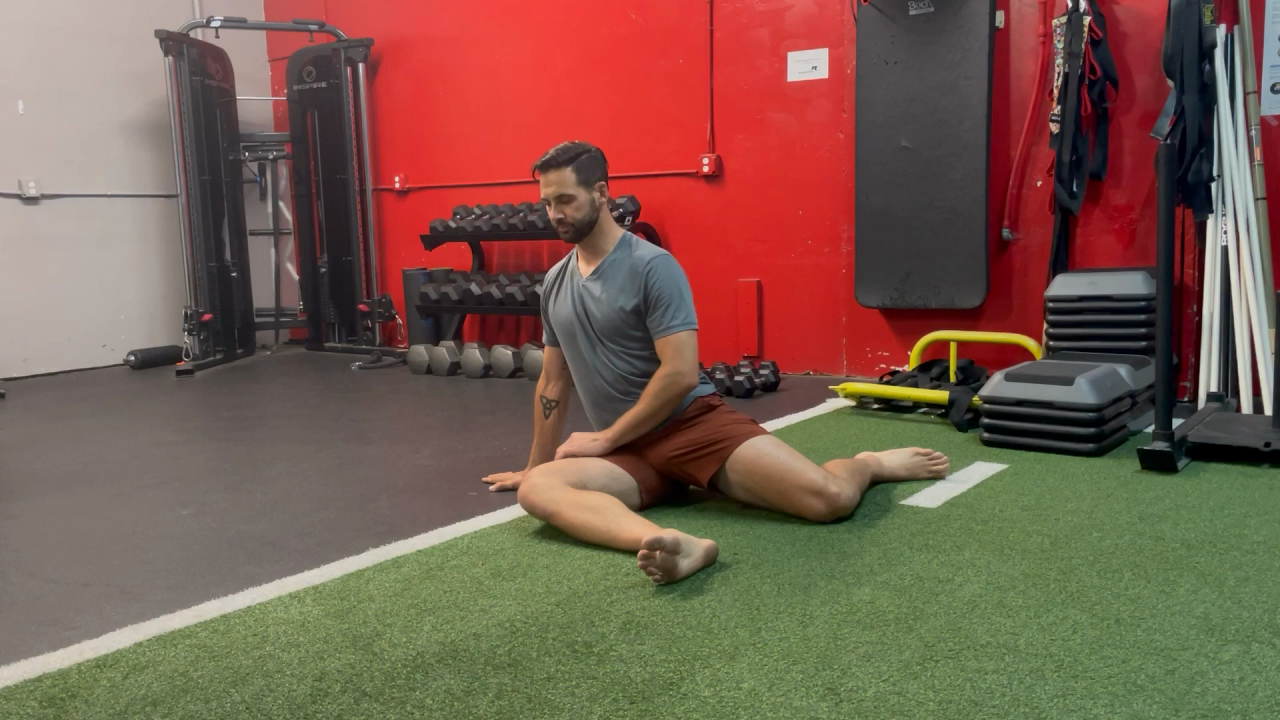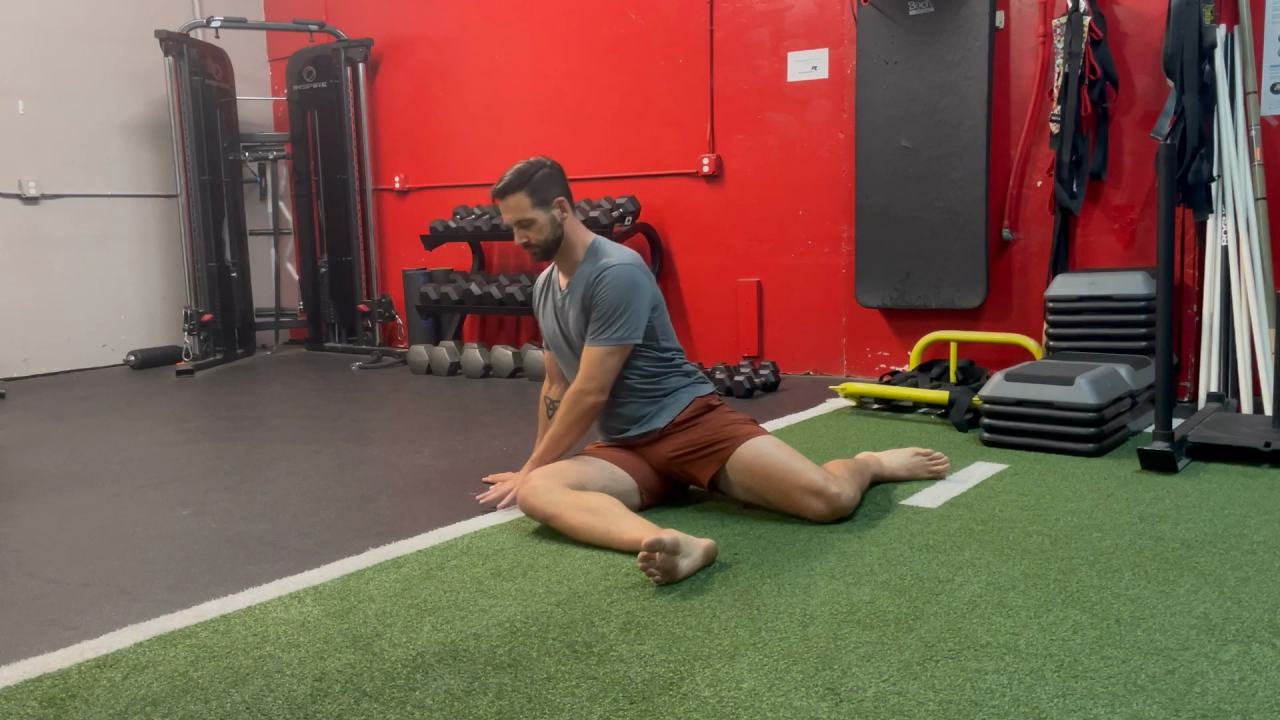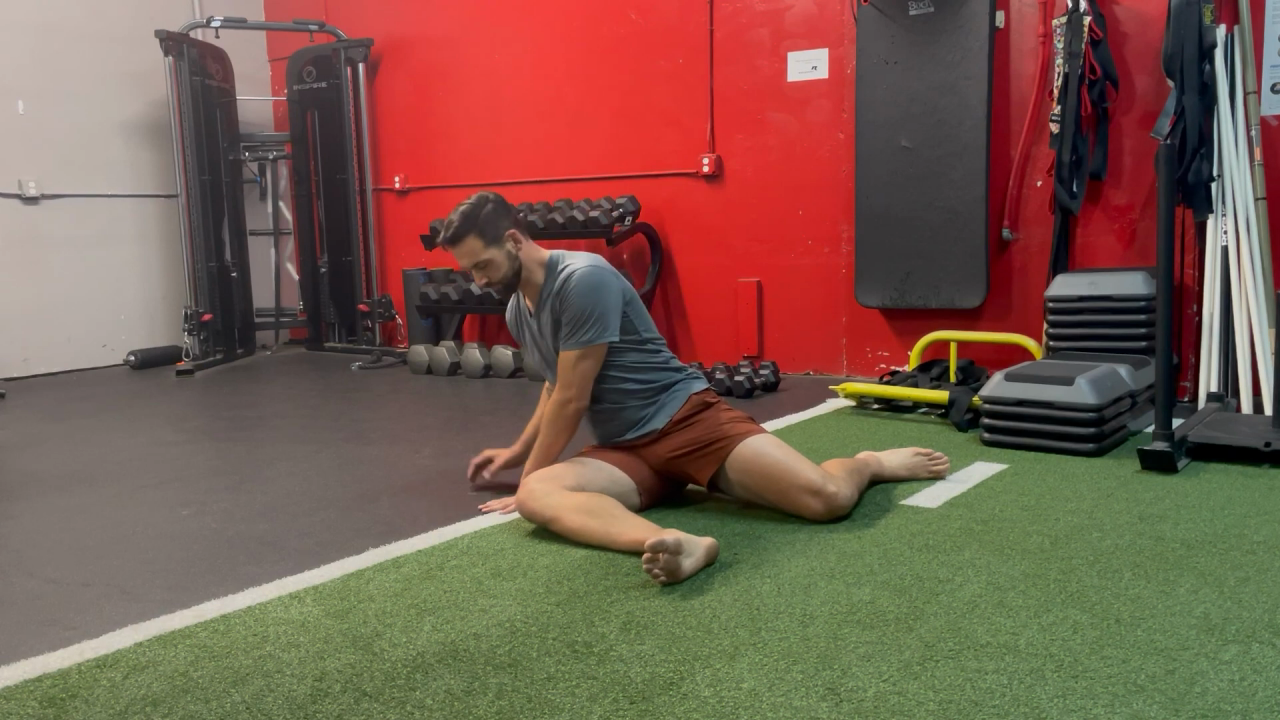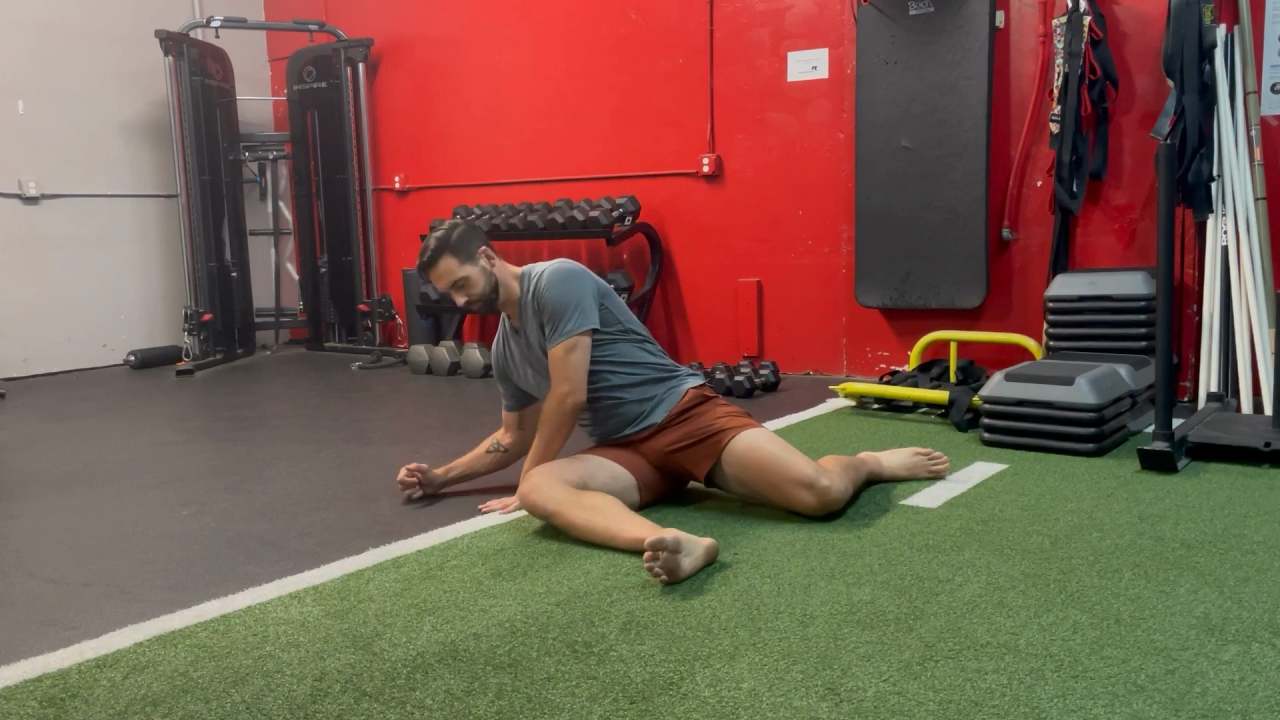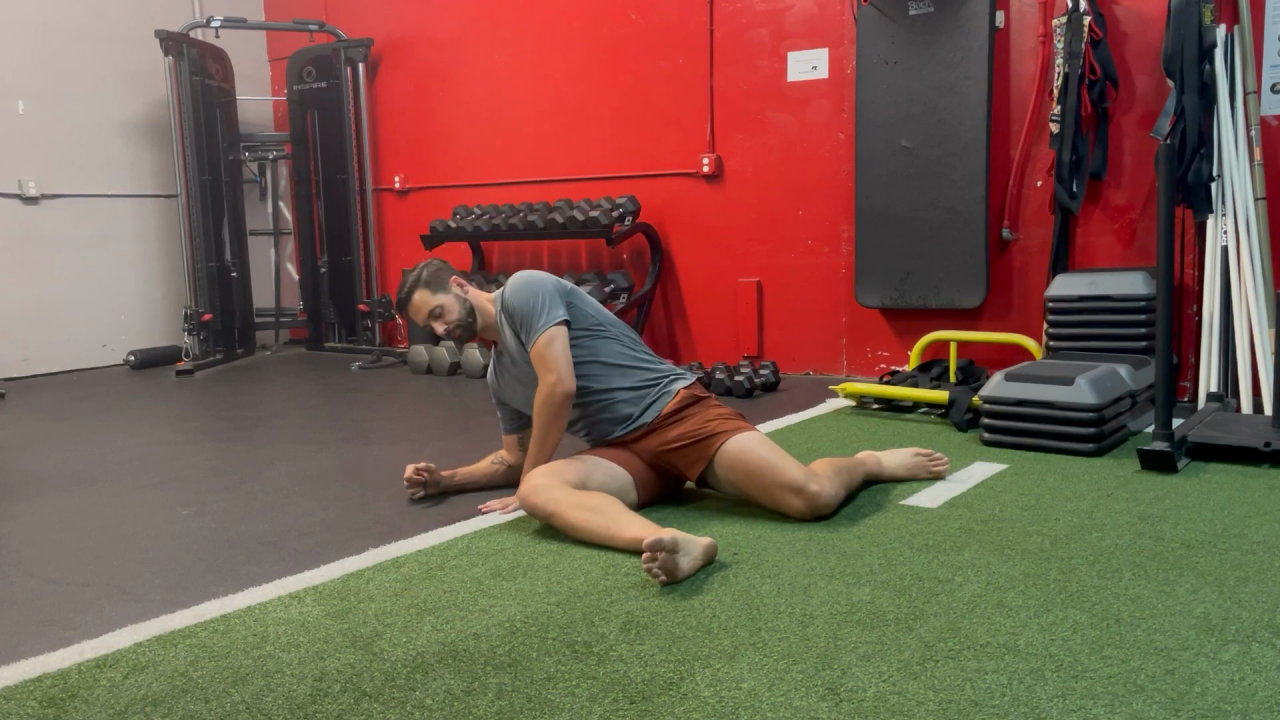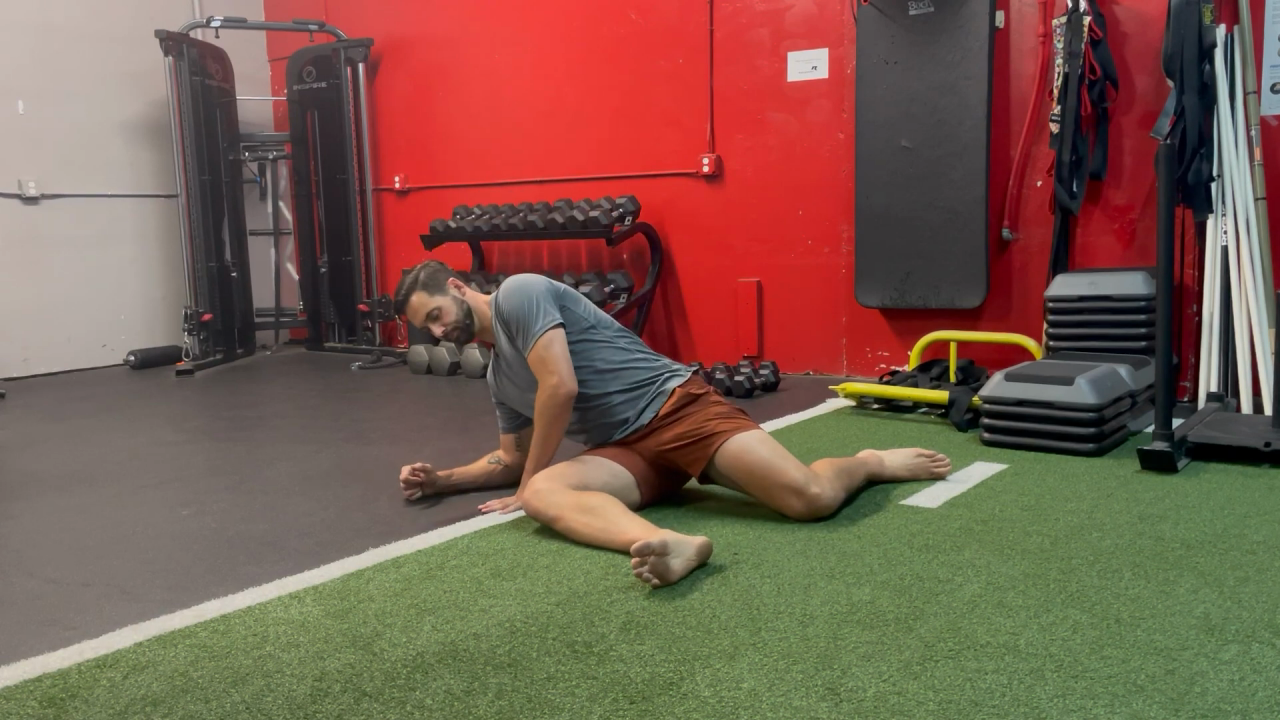
dt=0.4s
person 1, frame 1
left shoulder: (651, 266)
right shoulder: (554, 284)
left elbow: (680, 374)
right elbow: (552, 383)
left wrist: (606, 439)
right wrist: (532, 464)
left hip: (691, 423)
right hip: (628, 452)
left knee: (830, 498)
right knee: (534, 490)
left ankle: (873, 465)
right ankle: (668, 542)
person 1, frame 2
left shoulder: (618, 273)
right shoulder: (544, 287)
left elbow: (591, 393)
right elbow: (556, 386)
left wrist: (533, 466)
right wrist: (530, 472)
left hip: (690, 420)
right hip: (629, 449)
left knee: (831, 498)
right knee: (535, 494)
left ankle: (874, 464)
right ankle: (672, 543)
person 1, frame 3
left shoulder: (585, 279)
right shoulder: (517, 312)
left elbow: (572, 400)
left wrist: (529, 472)
right wrist: (516, 451)
left hip: (687, 418)
right hip: (626, 449)
left knee: (827, 497)
right knee: (538, 497)
left ankle: (874, 464)
right ankle: (670, 544)
person 1, frame 4
left shoulder: (557, 280)
right shoulder: (505, 348)
left elbow: (569, 395)
right elbow: (513, 438)
left wrist: (527, 474)
right wrist: (442, 476)
left hip: (684, 412)
right hip: (626, 448)
left knee: (819, 491)
right knee: (539, 491)
left ankle: (871, 464)
right ankle: (667, 543)
person 1, frame 5
left shoulder: (525, 288)
right shoulder: (499, 375)
left elbow: (559, 386)
right elbow: (514, 459)
left wrist: (528, 476)
right wrist: (446, 479)
left hip: (676, 411)
right hip: (625, 450)
left knee: (811, 496)
right knee: (539, 490)
left ankle: (869, 463)
right ankle: (669, 544)
person 1, frame 6
left shoulder: (517, 293)
right shoulder: (499, 374)
left elbow: (561, 386)
right elbow: (512, 458)
left wrist: (527, 481)
right wrist: (442, 479)
left hip: (676, 406)
right hip: (627, 448)
left knee: (812, 497)
right knee: (543, 494)
left ankle: (871, 463)
right ankle: (668, 544)
